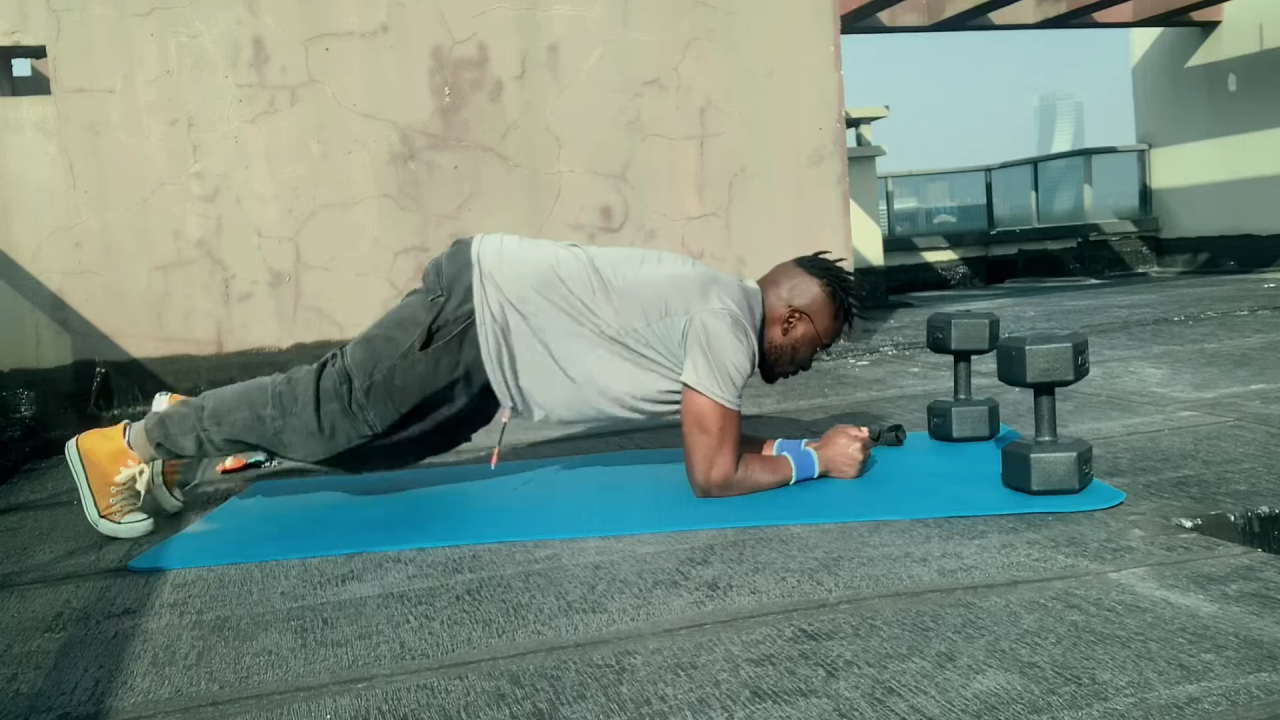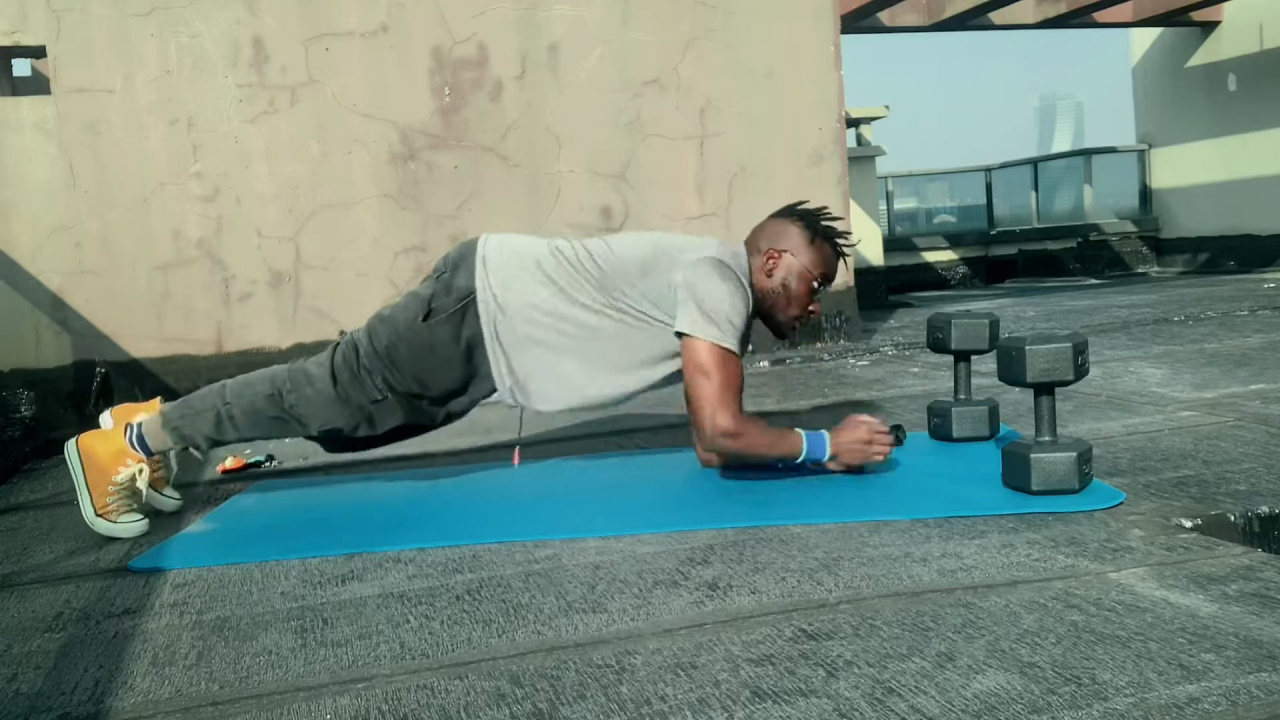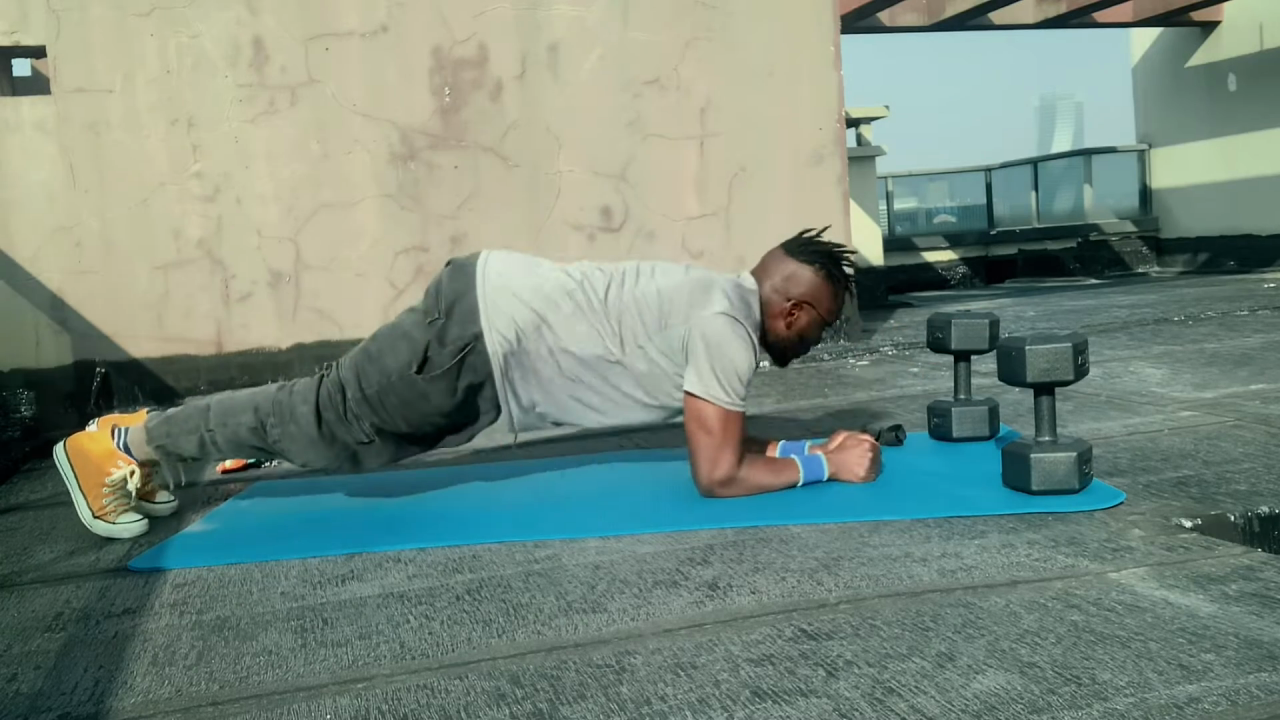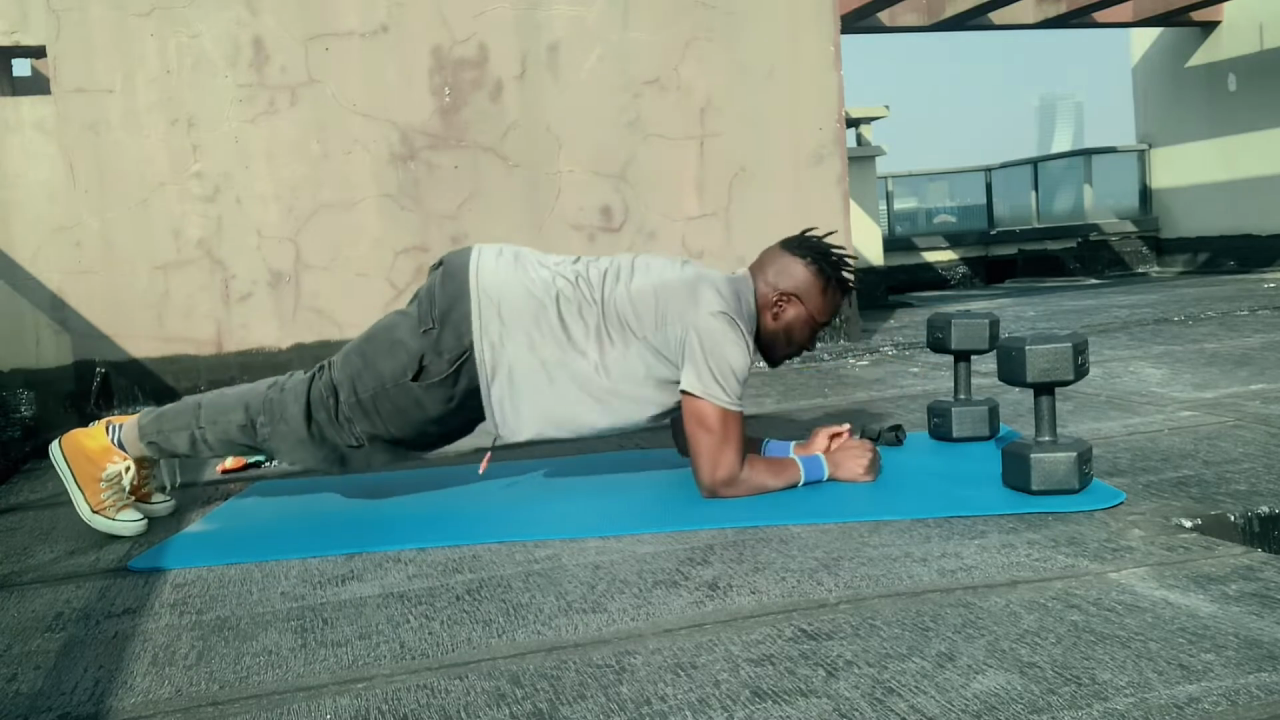
dt=0.7s
person 1, frame 1
left shoulder: (720, 306)
right shoulder: (729, 322)
left elbow: (713, 438)
right elbow: (712, 474)
left wrist: (796, 444)
right wrist: (811, 460)
left hip: (500, 298)
right hip: (479, 307)
left knee: (362, 430)
right knee: (327, 414)
left ankle: (183, 421)
right ankle: (127, 443)
person 1, frame 2
left shoulder: (693, 322)
right shoulder: (708, 278)
left elbow: (708, 435)
right elbow: (719, 430)
left wrist: (798, 455)
right wrist: (829, 445)
left hip: (480, 351)
right hip: (476, 304)
left knee: (353, 421)
right knee: (325, 395)
left ankle: (152, 430)
right ankle: (127, 438)
person 1, frame 3
left shoulder: (720, 304)
right shoulder: (727, 327)
left elbow: (718, 440)
right elbow: (717, 475)
left wrist: (797, 446)
right wrist: (821, 465)
left hip: (495, 303)
right hip: (481, 337)
left knee: (335, 417)
right knee: (325, 423)
left ankle: (151, 434)
right ankle: (120, 440)
person 1, frame 4
left shoulder: (714, 296)
right shoulder: (723, 324)
left elbow: (702, 431)
right elbow: (720, 475)
left wrist: (796, 442)
right wrist: (818, 467)
left hip: (486, 303)
right hip: (468, 329)
left knee: (331, 411)
right knee: (318, 418)
left ankle: (148, 438)
right ankle: (113, 439)
